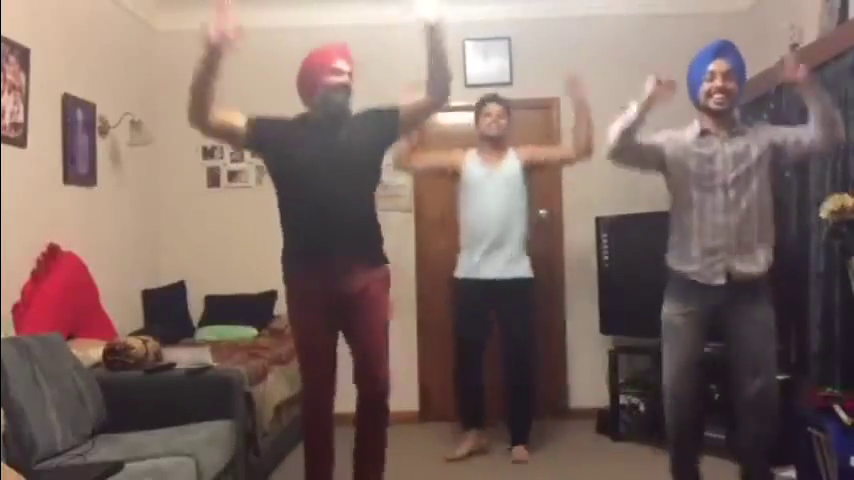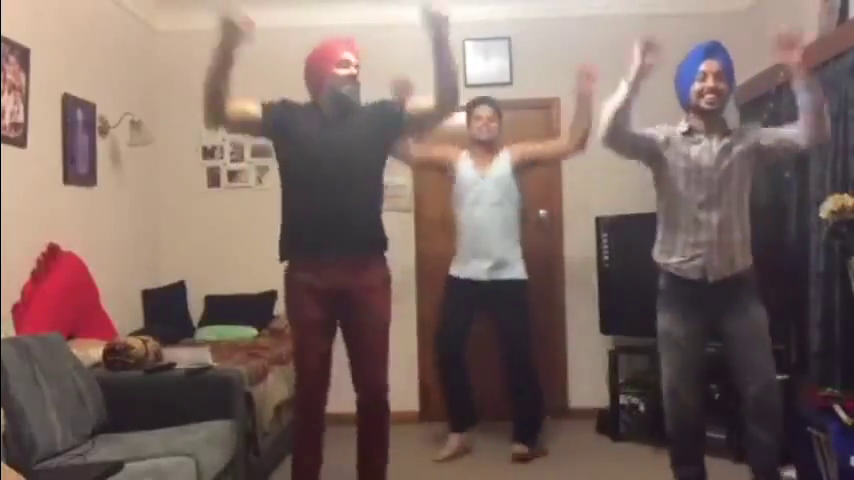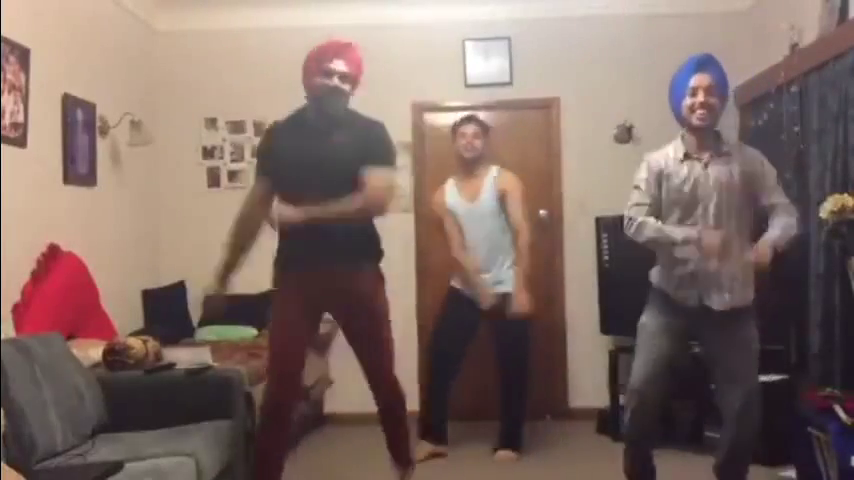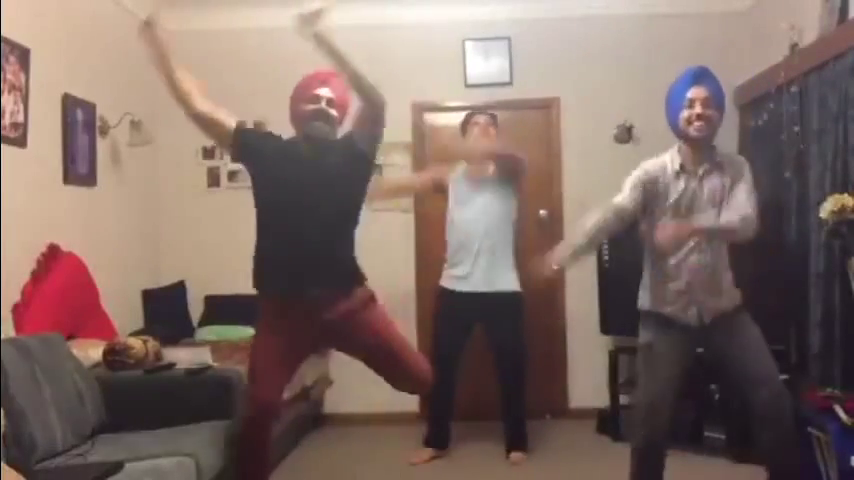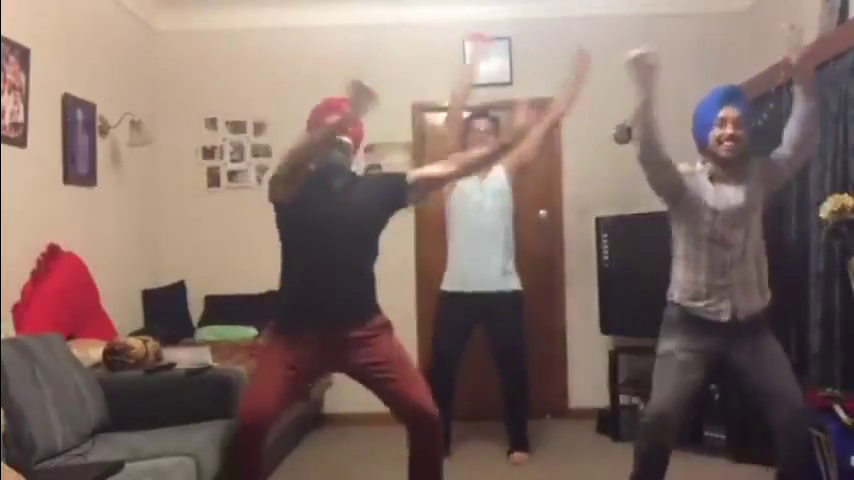
dt=0.3s
person 1, frame 1
left shoulder: (373, 126)
right shoulder: (279, 134)
left elbow: (435, 99)
right elbow: (203, 119)
left wrist: (434, 40)
right wrist: (215, 52)
left hip: (365, 274)
right hip: (307, 278)
left knee: (375, 386)
right knee: (317, 392)
person 1, frame 2
left shoulder: (378, 119)
right shoulder: (290, 120)
left elbow: (445, 105)
right elbow: (216, 112)
left wrist: (439, 39)
right wrist: (227, 48)
left hip: (366, 271)
right hip: (308, 272)
left knee: (373, 389)
right knee: (310, 388)
person 1, frame 3
left shoulder: (370, 132)
right shoulder: (279, 136)
left elbow: (378, 200)
right elbow: (253, 210)
left wrist: (303, 215)
right wrist: (224, 274)
left hip: (357, 270)
right hip: (298, 273)
left knee: (383, 379)
right knee: (280, 388)
person 1, frame 4
left shoulder: (352, 155)
right shoulder: (266, 150)
left elbow: (375, 103)
right elbow: (198, 106)
left wrist: (321, 39)
right wrist: (159, 46)
left hip: (347, 301)
right hip: (284, 308)
left knee: (420, 379)
right knee: (259, 410)
person 1, frame 5
left shoulder: (378, 187)
right shoulder: (290, 185)
left elbow: (451, 169)
right elbow: (290, 170)
left wrist: (510, 144)
right wrist: (324, 132)
left hip: (363, 328)
right hip: (297, 331)
left knee: (424, 417)
right knee: (251, 422)
person 2, frame 1
left shoulder: (763, 141)
right shoulder: (674, 145)
left elbow: (827, 136)
right elbow: (618, 150)
left wrist: (809, 90)
right wrist: (643, 105)
left hip: (748, 287)
right hip: (691, 283)
left knee: (758, 392)
right knee: (680, 390)
person 2, frame 2
left shoulder: (748, 143)
right shoulder: (663, 142)
left elbow: (811, 134)
right elbow: (612, 135)
left wrist: (800, 74)
right wrist: (635, 78)
left hip: (736, 285)
right hip: (680, 285)
left knee: (761, 392)
right knee: (681, 397)
person 2, frame 3
left shoulder: (749, 161)
right shoulder: (657, 163)
left elbow: (784, 214)
right elbow: (635, 223)
left wrist: (770, 245)
right wrist: (691, 236)
left hip: (731, 301)
right hip: (671, 298)
left knee: (741, 408)
right knee: (642, 391)
person 2, frame 4
left shoulder: (736, 169)
right shoulder: (652, 174)
left elbow: (744, 222)
right elbow: (612, 216)
left wrist: (693, 226)
right wrist: (565, 252)
left hip: (724, 309)
right hip: (664, 312)
left knee: (775, 403)
right knee: (652, 414)
person 2, frame 5
left shoulder: (757, 179)
right shoulder: (678, 184)
left elbow: (798, 147)
right elbow: (649, 153)
left wrist: (804, 81)
right wrist: (646, 93)
left hip: (750, 322)
right hip: (691, 320)
left knee: (793, 414)
right knee: (662, 415)
person 3, frame 1
left shoulder: (522, 158)
right shoulder: (459, 161)
left elbow: (579, 151)
right elbow: (407, 162)
left wrist: (579, 105)
left hip: (514, 276)
right hip: (469, 275)
left knee: (519, 358)
right knee: (467, 354)
left ankle: (519, 438)
right ankle: (473, 431)
person 3, frame 2
left shoulder: (515, 156)
right shoulder: (453, 159)
left elbow: (571, 144)
right elbow: (404, 151)
left wrist: (585, 98)
left hip: (509, 276)
right hip: (464, 275)
left knee: (518, 357)
right knee: (447, 350)
left ankle: (525, 435)
right ankle: (460, 430)
person 3, frame 3
left shoulder: (505, 181)
right shoulder: (443, 194)
left elbow: (521, 235)
right elbow: (457, 248)
left wrist: (520, 288)
right wrist: (477, 284)
left hip: (506, 288)
right hip: (465, 289)
left knee: (512, 365)
right knee: (441, 357)
left ankle: (510, 440)
right ankle: (432, 437)
person 3, frame 4
left shoulder: (511, 166)
right shoulder: (449, 173)
left elbow: (499, 152)
right elbow: (404, 183)
left hip: (502, 289)
right hip: (455, 287)
left knee: (512, 366)
right knee: (441, 365)
left ankle: (517, 441)
right ankle: (436, 440)
person 3, frame 5
left shoulder: (507, 170)
left elbow: (548, 125)
right elbow: (454, 120)
left wrist: (577, 77)
right wrist: (470, 73)
left hip: (503, 290)
right hip: (457, 290)
left knee: (514, 371)
right knee: (441, 370)
left ankle: (518, 441)
right ankle: (437, 441)
